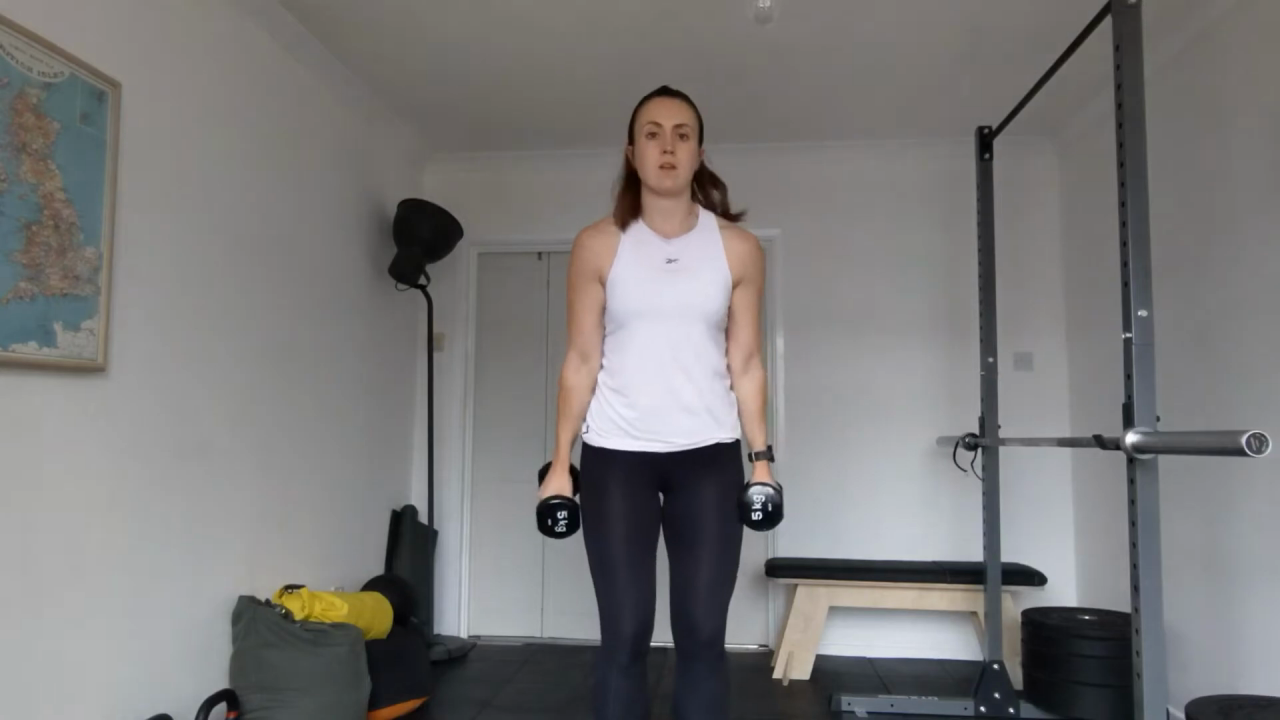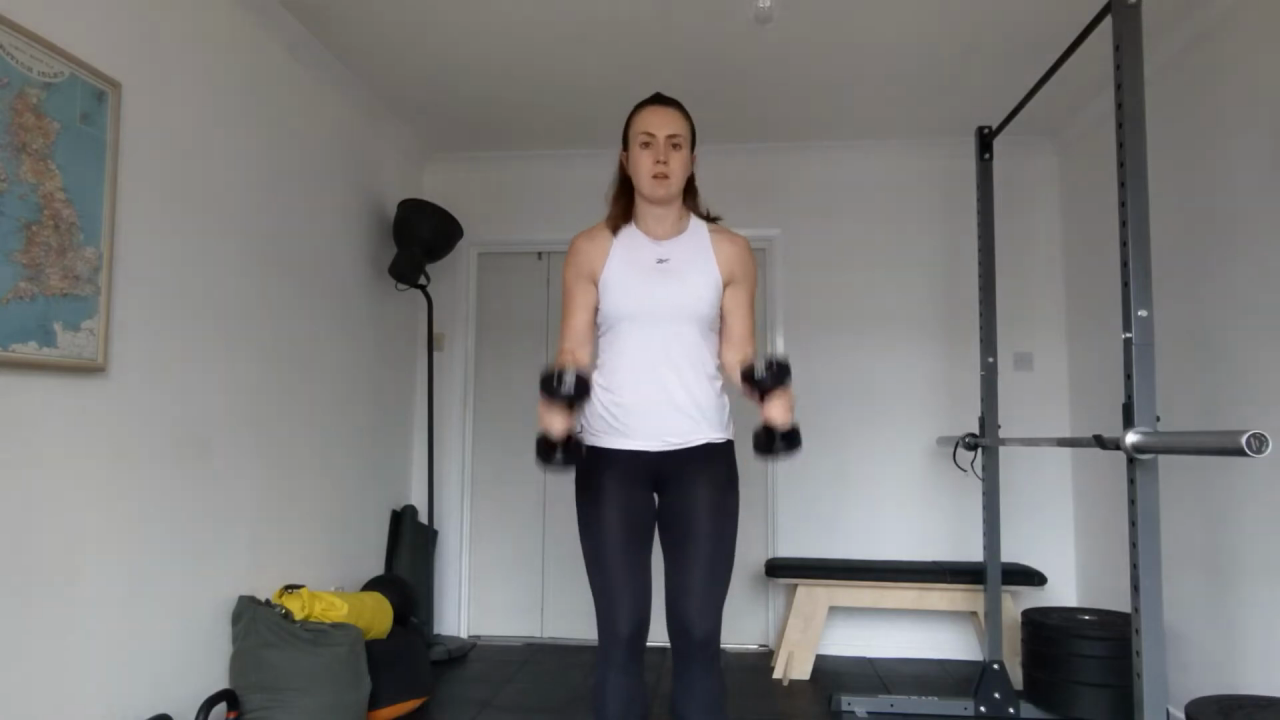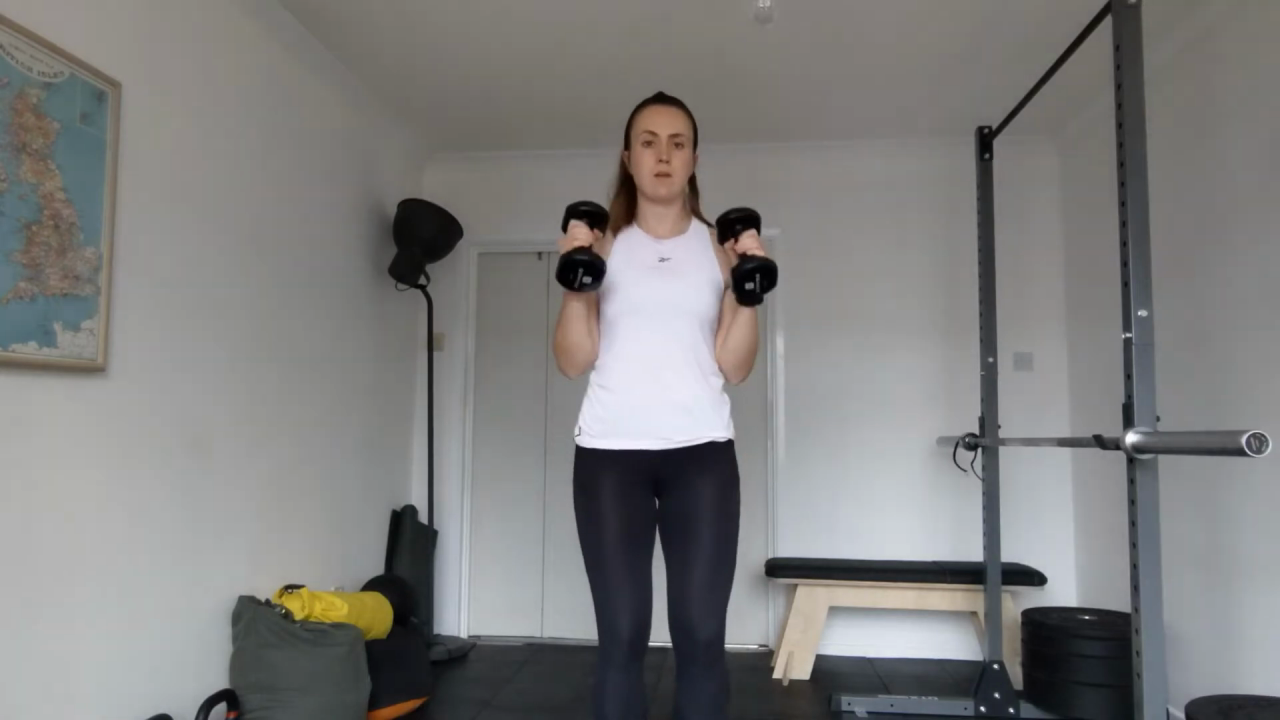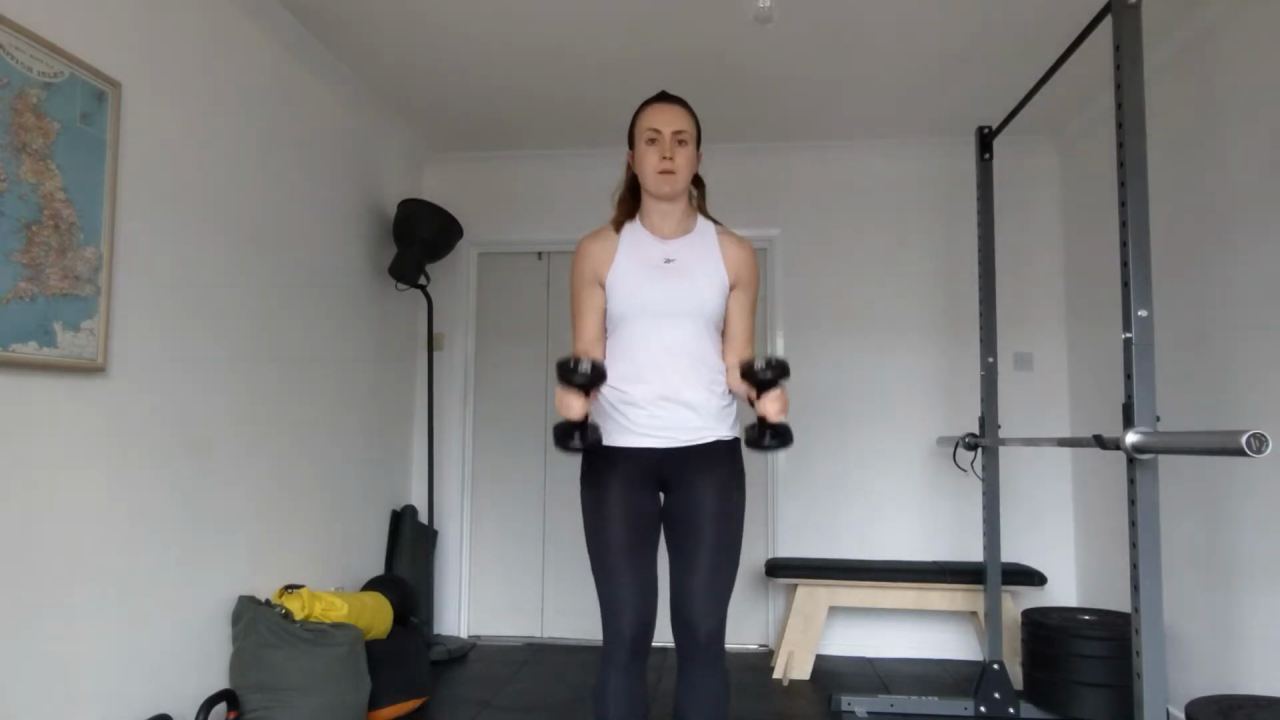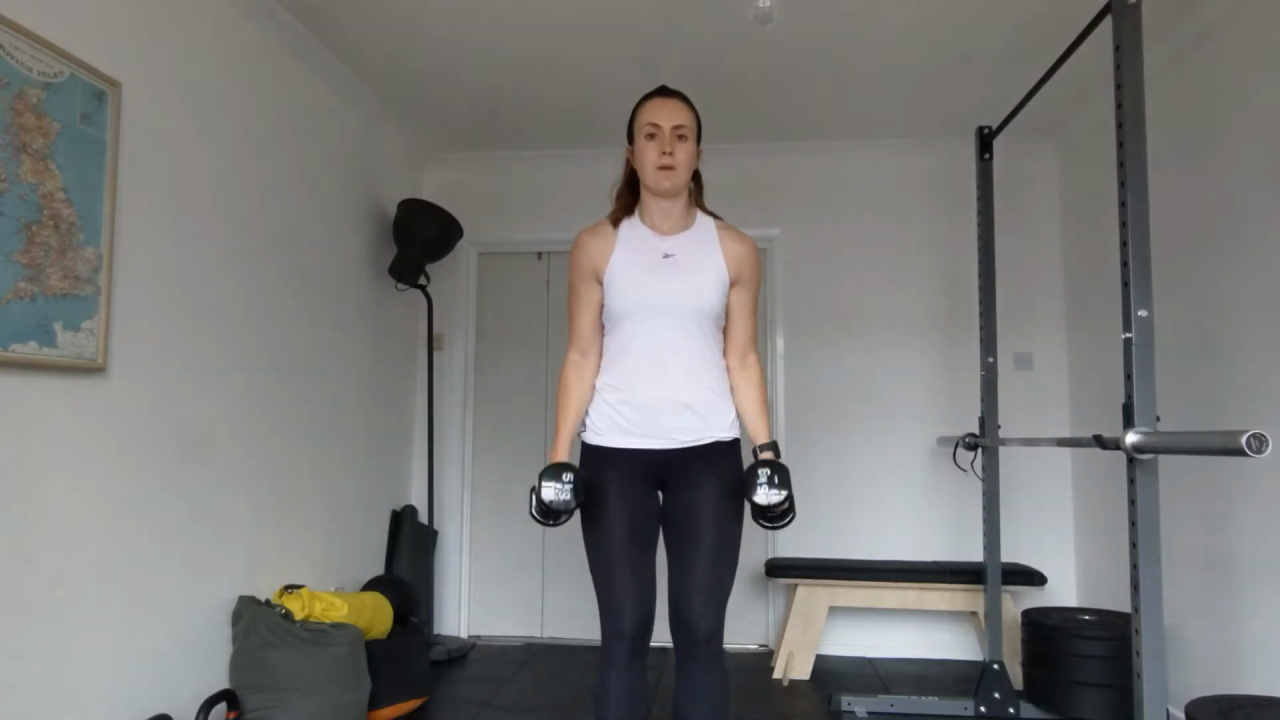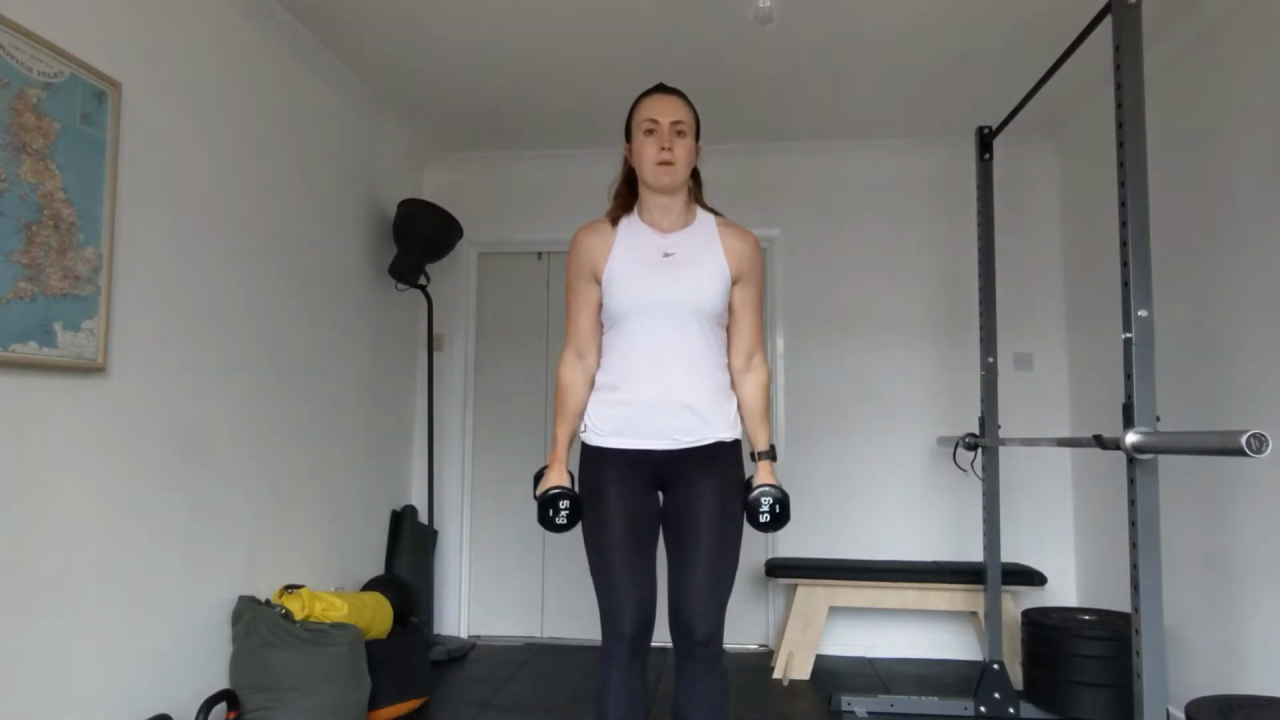
dt=0.4s
person 1, frame 1
left shoulder: (737, 247)
right shoulder: (598, 245)
left elbow: (746, 362)
right elbow: (581, 360)
left wrist: (761, 457)
right wrist: (559, 461)
left hip: (709, 458)
right hip: (617, 456)
left knee: (702, 634)
right knee: (624, 636)
person 1, frame 2
left shoulder: (728, 250)
right shoulder: (592, 249)
left elbow: (736, 353)
right elbow: (575, 351)
left wrist: (764, 392)
right wrist: (561, 399)
left hip: (702, 455)
right hip: (613, 454)
left knee: (698, 632)
right knee: (621, 632)
person 1, frame 3
left shoulder: (723, 249)
right shoulder: (597, 244)
left elbow: (733, 366)
right elbow: (574, 361)
right wrist: (576, 281)
left hip: (701, 454)
right hip: (609, 454)
left knee: (701, 634)
right knee: (621, 635)
person 1, frame 4
left shoulder: (732, 252)
right shoulder: (599, 250)
left elbow: (736, 357)
right elbow: (584, 352)
left wrist: (760, 390)
right wrist: (574, 389)
left hip: (708, 454)
right hip: (618, 454)
left knee: (702, 632)
right knee: (625, 633)
person 1, frame 5
left shoulder: (733, 249)
right shoulder: (596, 245)
left elbow: (741, 359)
right elbow: (581, 356)
left wrist: (765, 452)
right wrist: (560, 450)
left hip: (707, 455)
right hip: (615, 454)
left knee: (700, 632)
right knee: (624, 632)
person 1, frame 6
left shoulder: (735, 245)
right shoulder: (595, 243)
left elbow: (748, 361)
right elbow: (579, 357)
left wrist: (765, 457)
right wrist: (557, 457)
left hip: (708, 456)
right hip: (615, 455)
left knee: (700, 634)
right knee: (624, 634)
